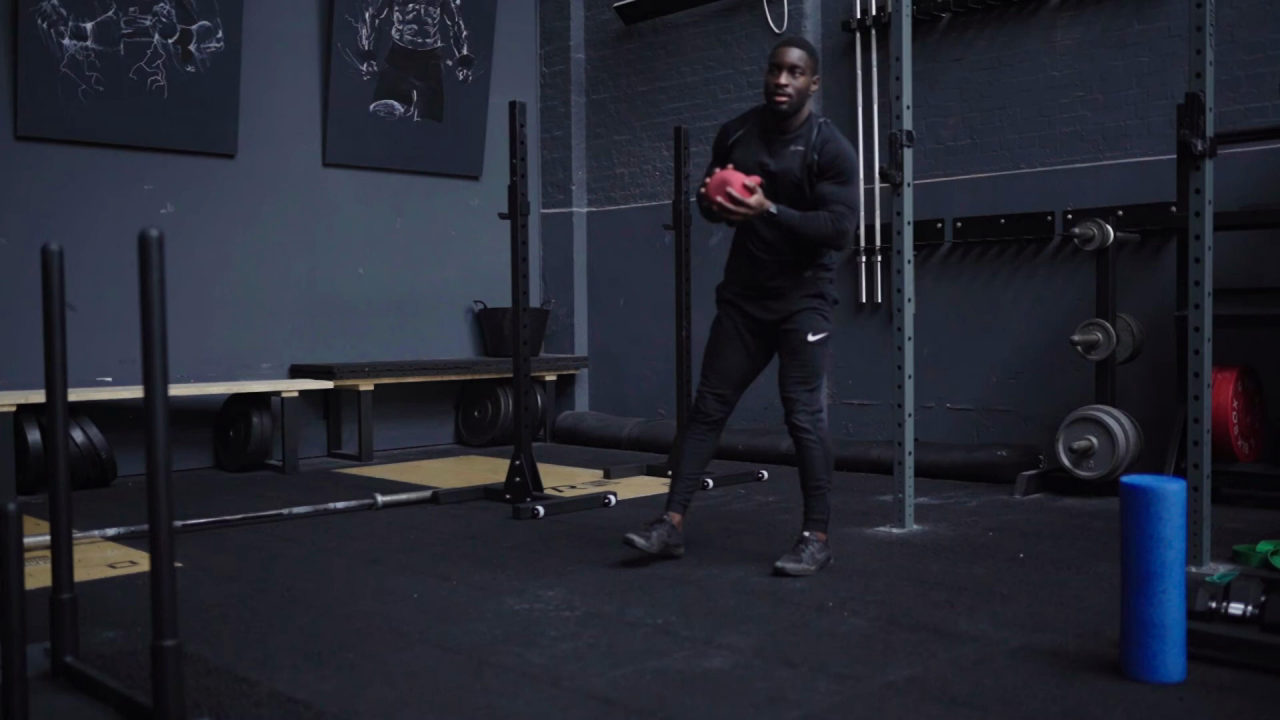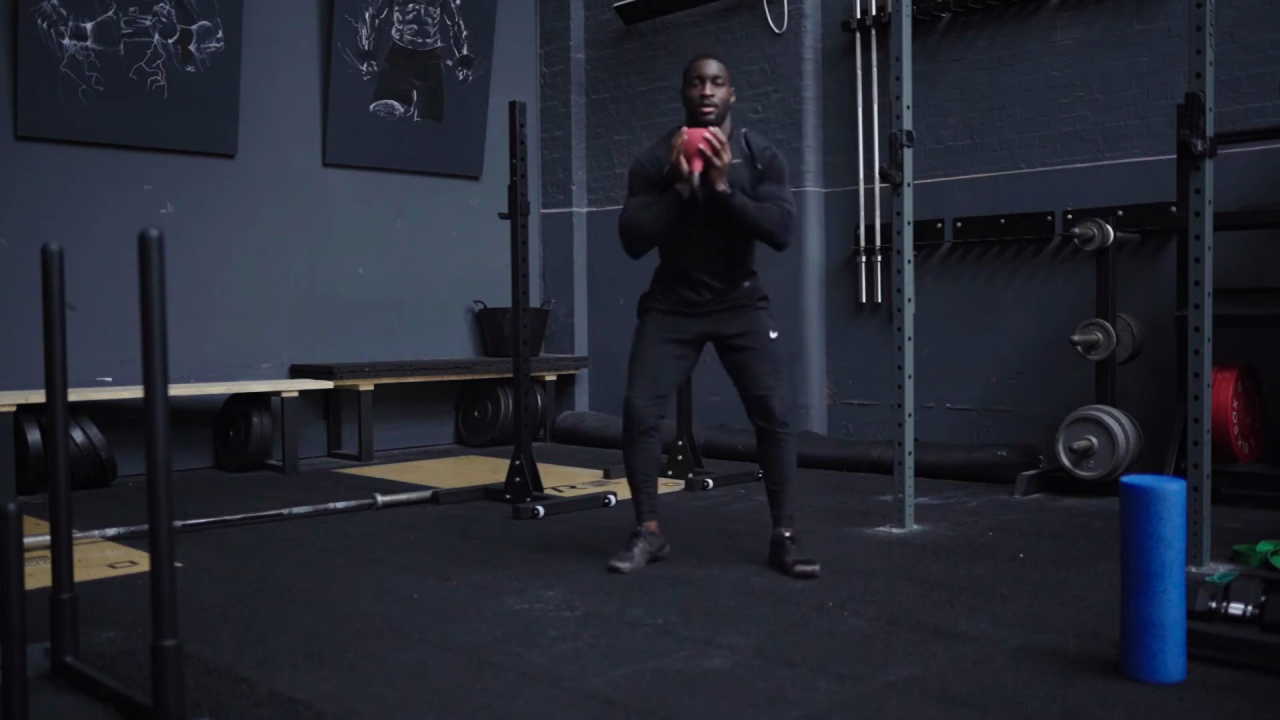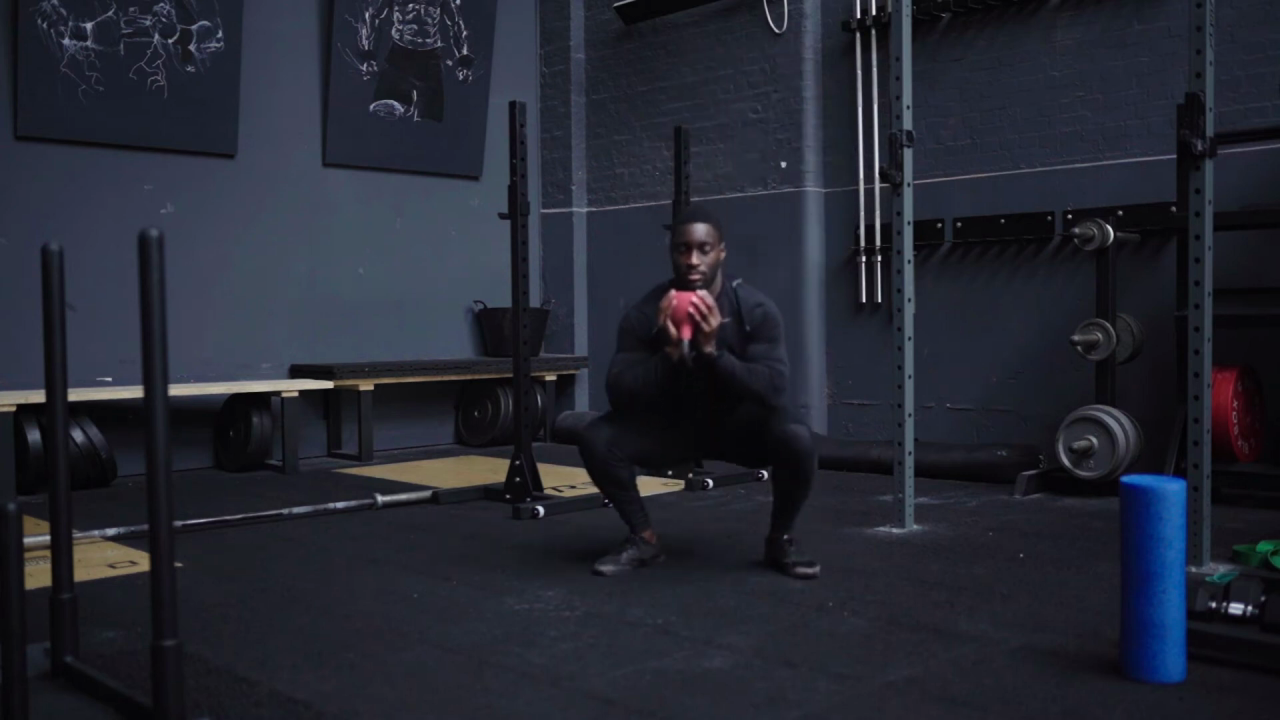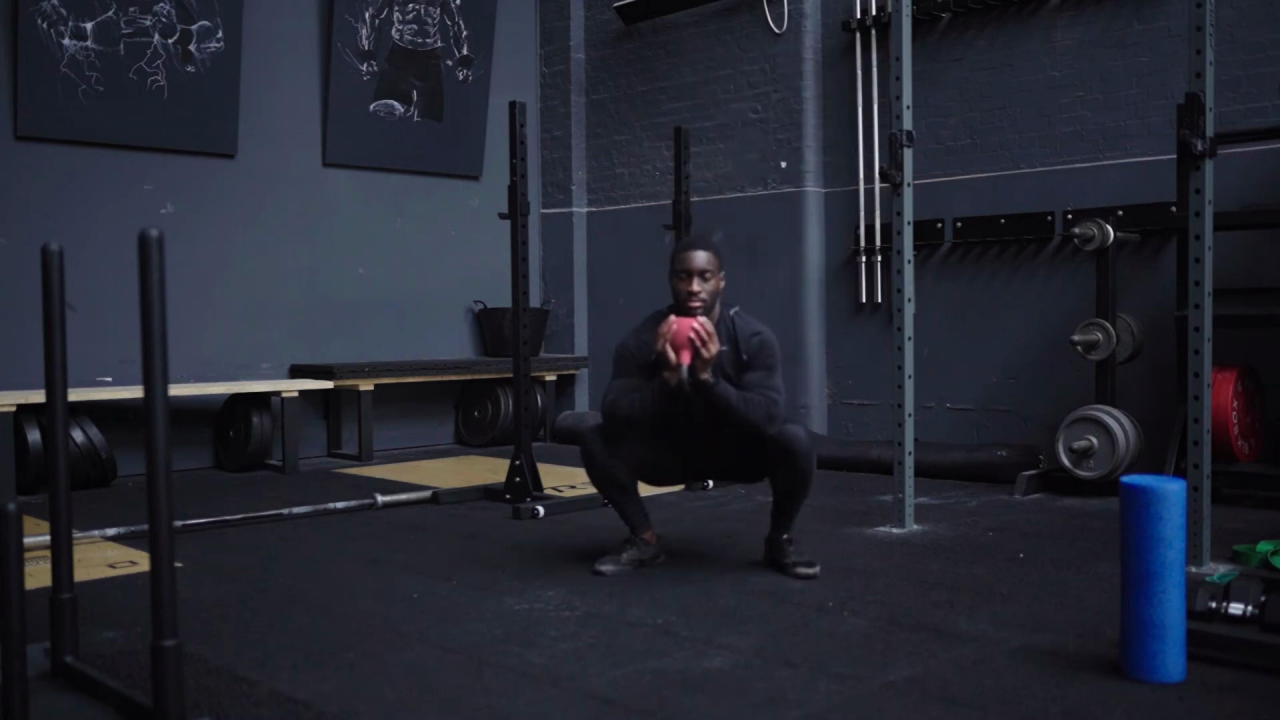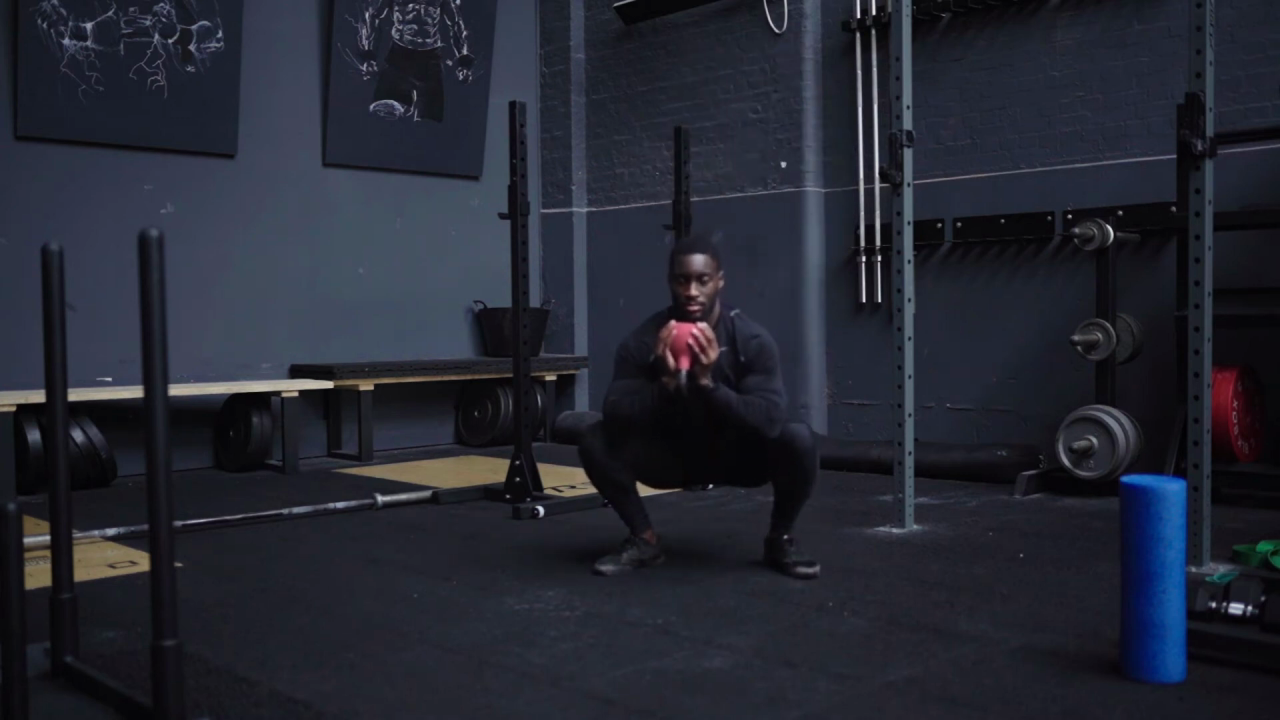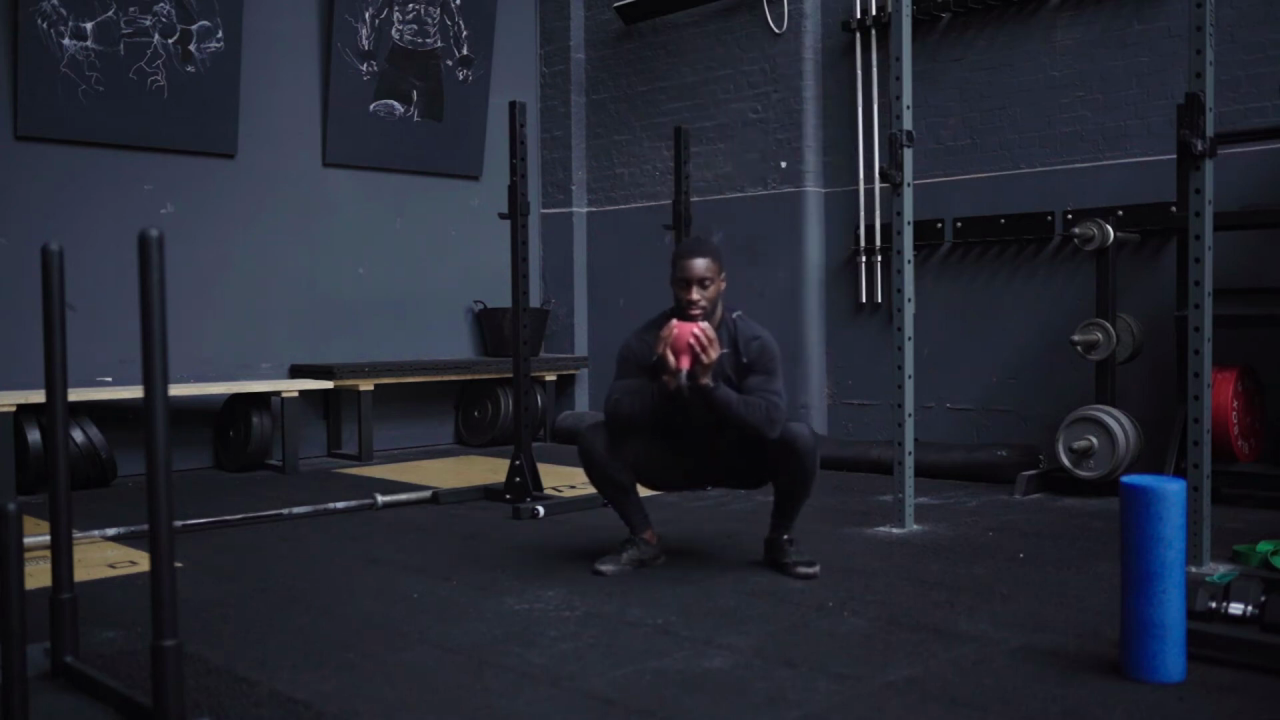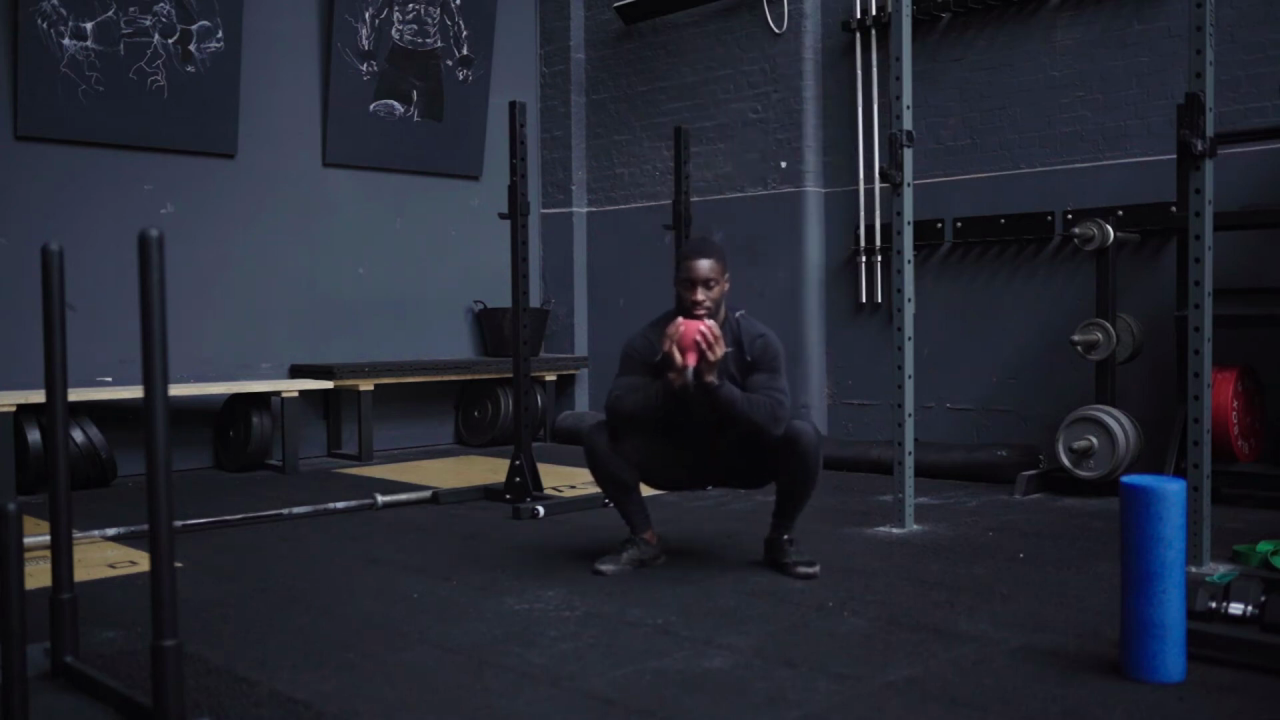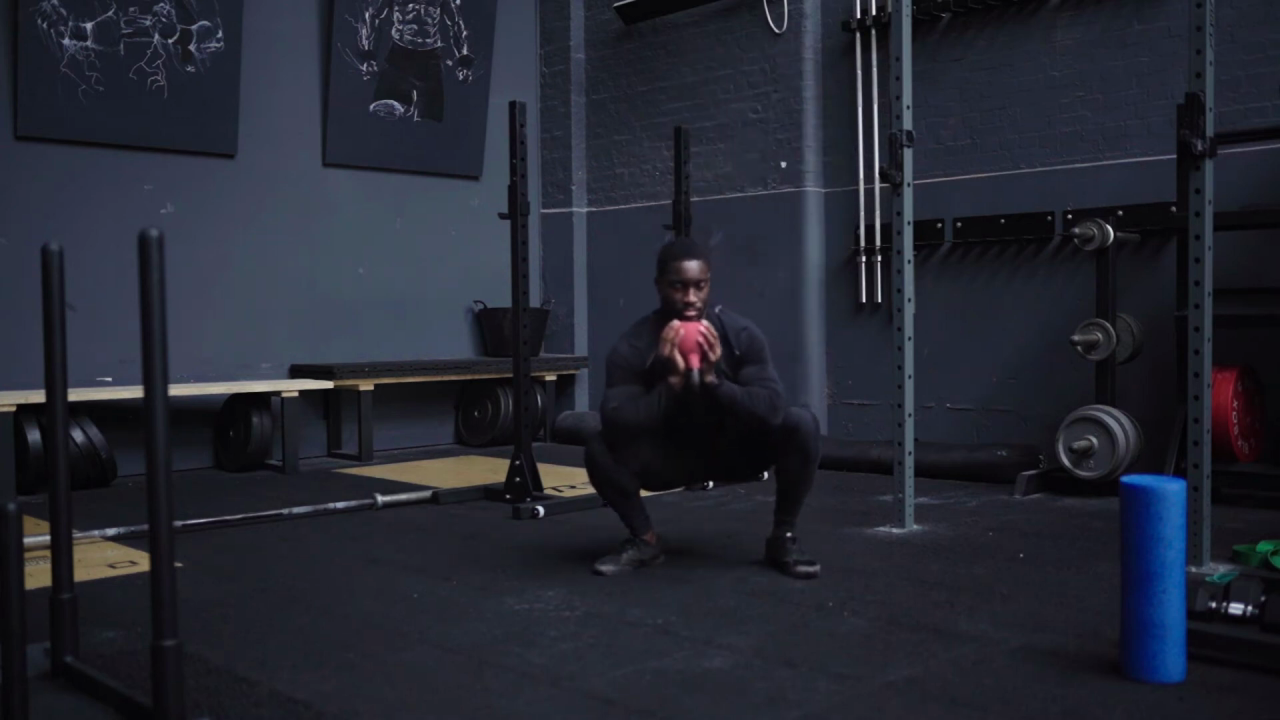
dt=0.7s
person 1, frame 1
left shoulder: (831, 147)
right shoulder: (736, 133)
left elbow: (840, 231)
right elbow: (709, 205)
left wrist: (770, 212)
right wrist: (713, 198)
left hip: (804, 299)
right hip: (743, 295)
left knee: (803, 414)
right knee: (708, 406)
left ankle: (816, 536)
right ankle: (671, 523)
person 1, frame 2
left shoulder: (761, 155)
right shoulder: (655, 159)
left elbow: (781, 231)
right elbow: (632, 240)
left wrist: (724, 188)
right wrist: (680, 190)
left hip: (740, 304)
right hip: (671, 306)
left knee: (773, 413)
right knee: (640, 410)
left ankle: (783, 536)
right ankle: (648, 532)
person 1, frame 3
left shoulder: (756, 309)
right shoulder: (644, 315)
left elbow: (774, 393)
right elbow: (620, 396)
left wrist: (713, 351)
right wrist: (669, 354)
left hip: (737, 423)
right hip: (670, 423)
left knee: (796, 440)
right knee: (597, 441)
left ankle: (780, 540)
right ankle: (644, 539)
person 1, frame 4
left shoulder: (753, 337)
right shoulder: (641, 340)
left elbow: (768, 418)
right elbow: (615, 417)
left wrist: (708, 378)
right wrist: (667, 379)
left hip: (735, 450)
right hip: (671, 450)
left knee: (794, 441)
right knee: (597, 442)
left ankle: (780, 541)
right ankle: (644, 539)
person 1, frame 5
left shoulder: (752, 340)
right shoulder: (641, 341)
left elbow: (770, 420)
right elbow: (616, 417)
left wrist: (708, 383)
right wrist: (666, 384)
left hip: (736, 455)
right hip: (671, 455)
left knee: (798, 440)
right knee: (596, 441)
left ankle: (780, 541)
right ankle: (644, 540)
person 1, frame 6
left shoulder: (754, 341)
right shoulder: (643, 342)
left elbow: (770, 421)
right elbow: (617, 418)
left wrist: (709, 382)
right wrist: (666, 382)
left hip: (737, 457)
right hip: (673, 458)
left knee: (799, 439)
right knee: (595, 441)
left ankle: (779, 541)
right ankle: (644, 540)
person 1, frame 7
left shoulder: (757, 340)
right shoulder: (647, 341)
left elbow: (775, 419)
right elbow: (618, 414)
left wrist: (714, 380)
right wrist: (671, 379)
left hip: (740, 457)
right hip: (675, 458)
left knee: (803, 437)
right knee: (600, 438)
left ankle: (780, 541)
right ankle: (644, 540)
person 1, frame 8
left shoulder: (741, 334)
right shoulder: (632, 347)
left elbow: (773, 408)
right elbow: (617, 425)
left wrist: (712, 380)
right wrist: (672, 382)
left hip: (732, 448)
right hip: (668, 456)
left knee: (801, 425)
right knee: (600, 449)
left ankle: (782, 539)
right ankle: (644, 540)
